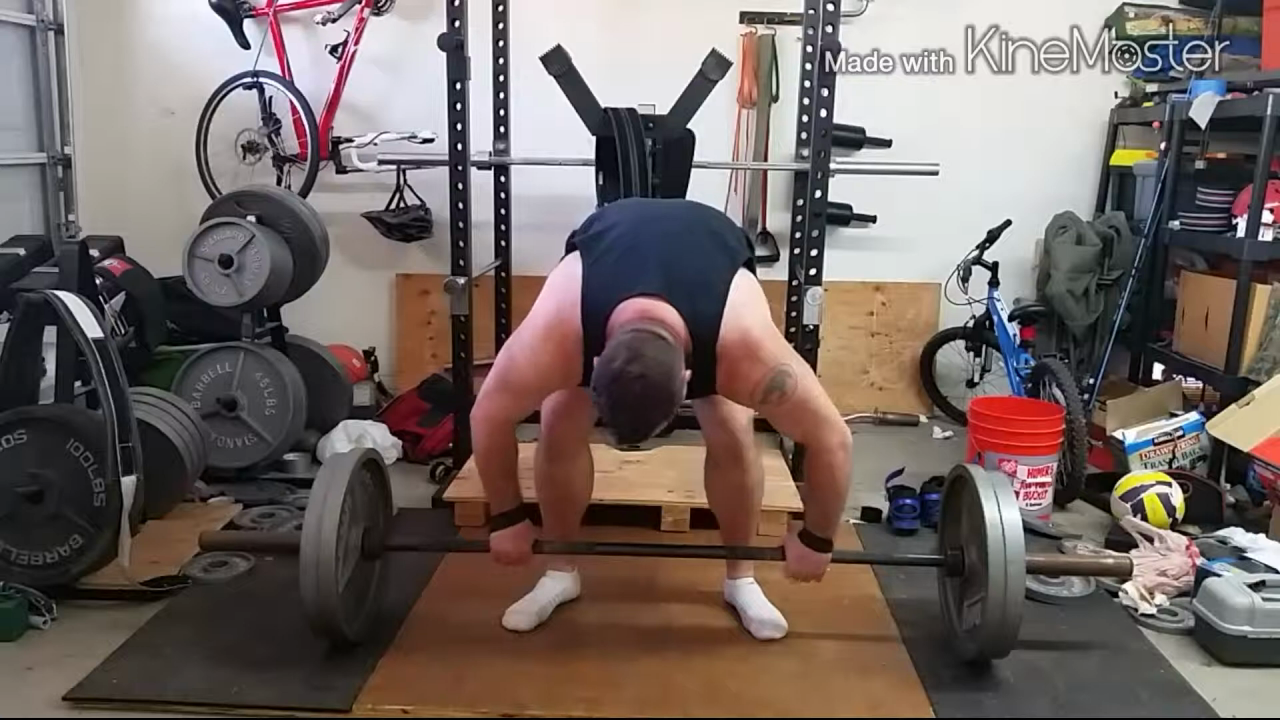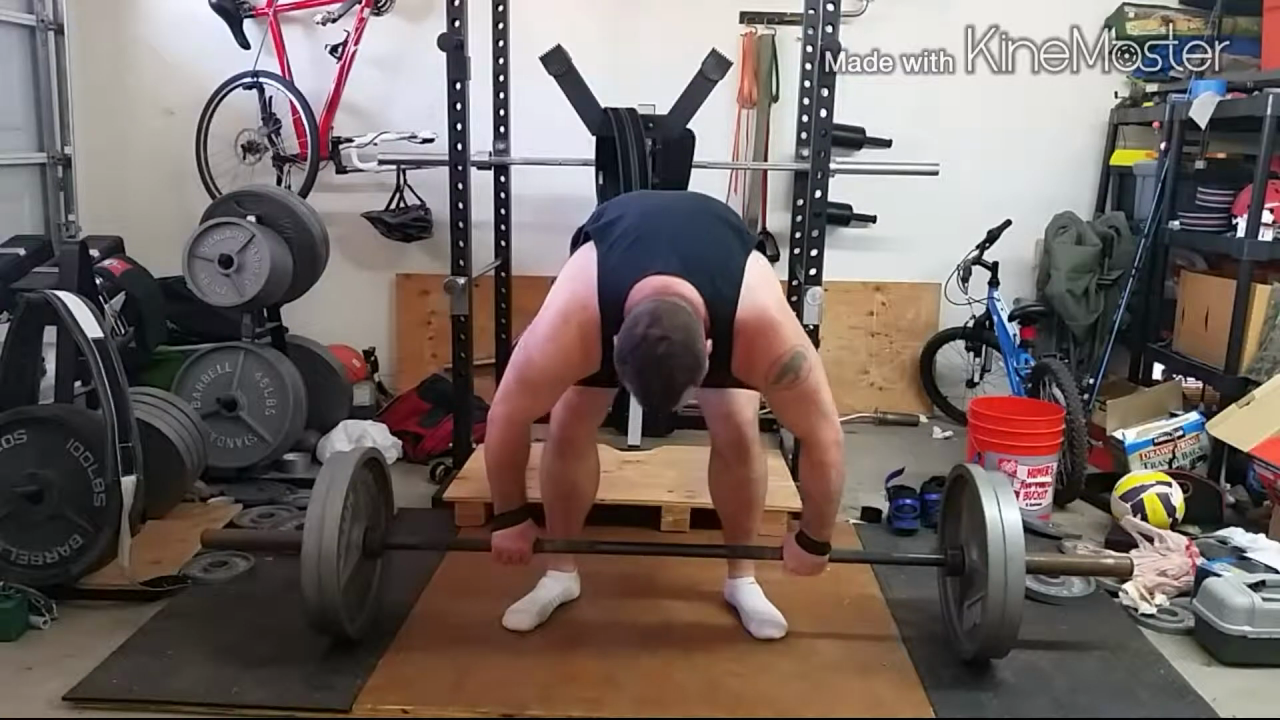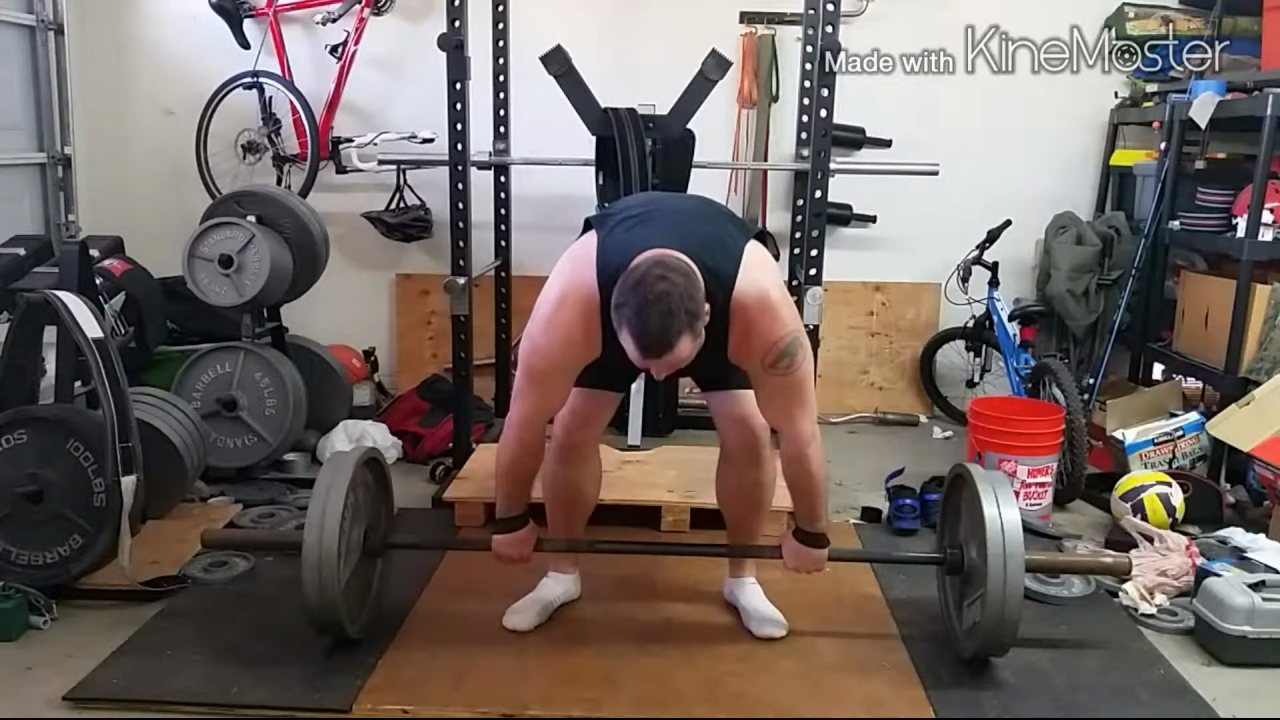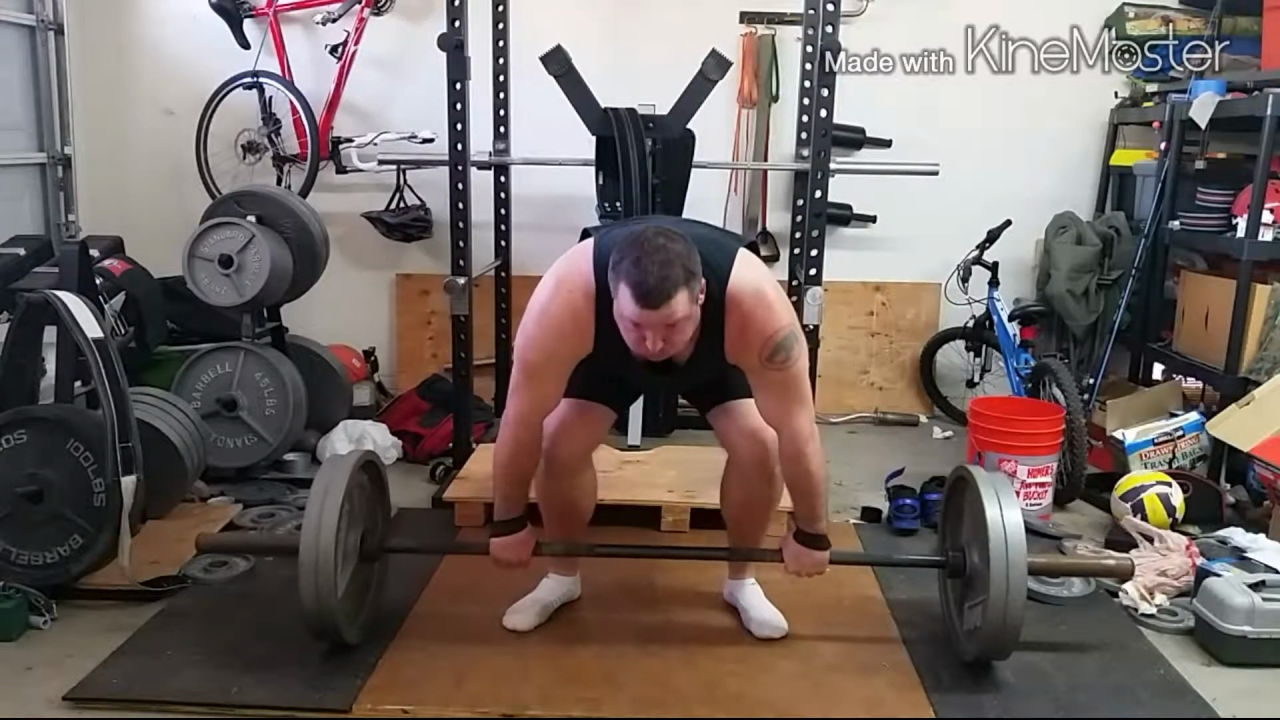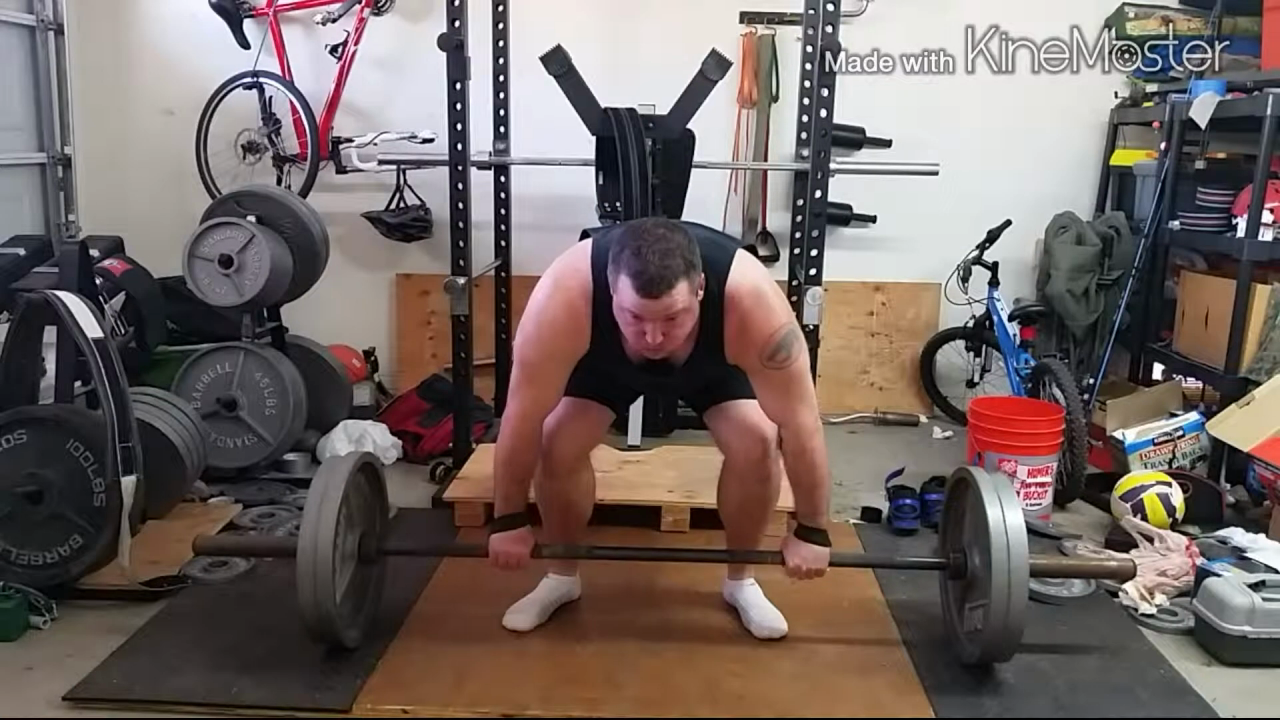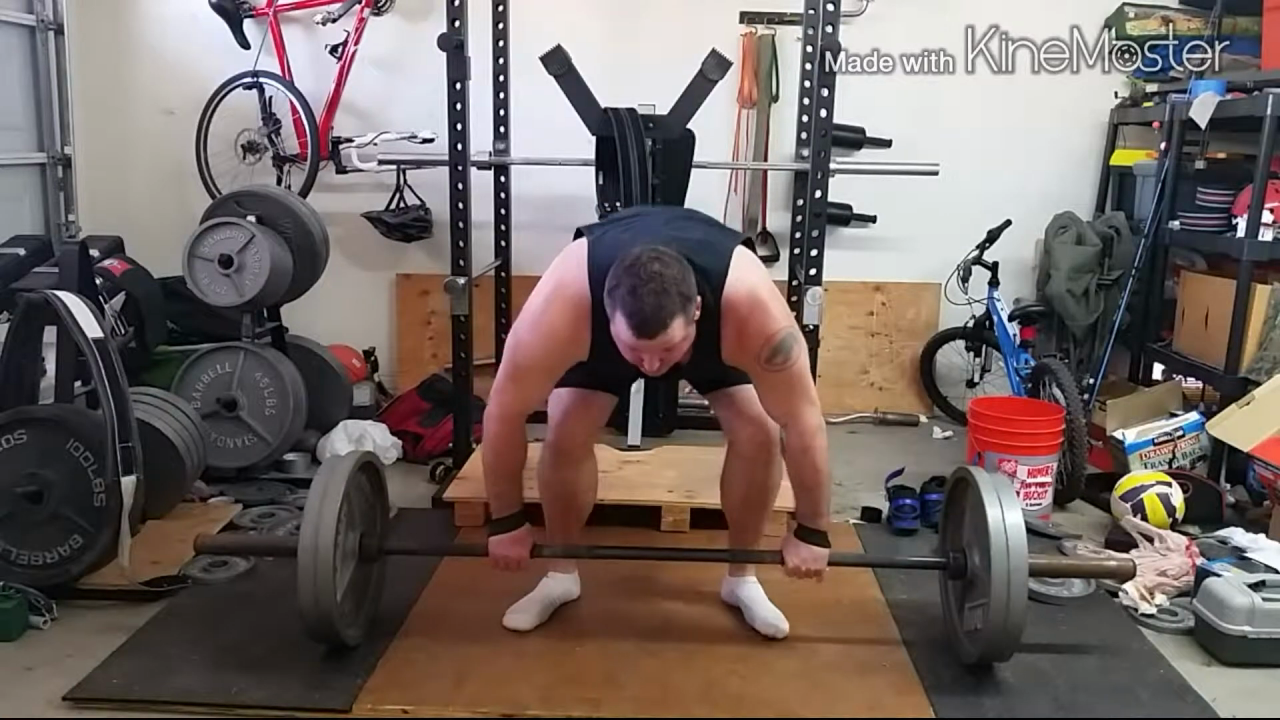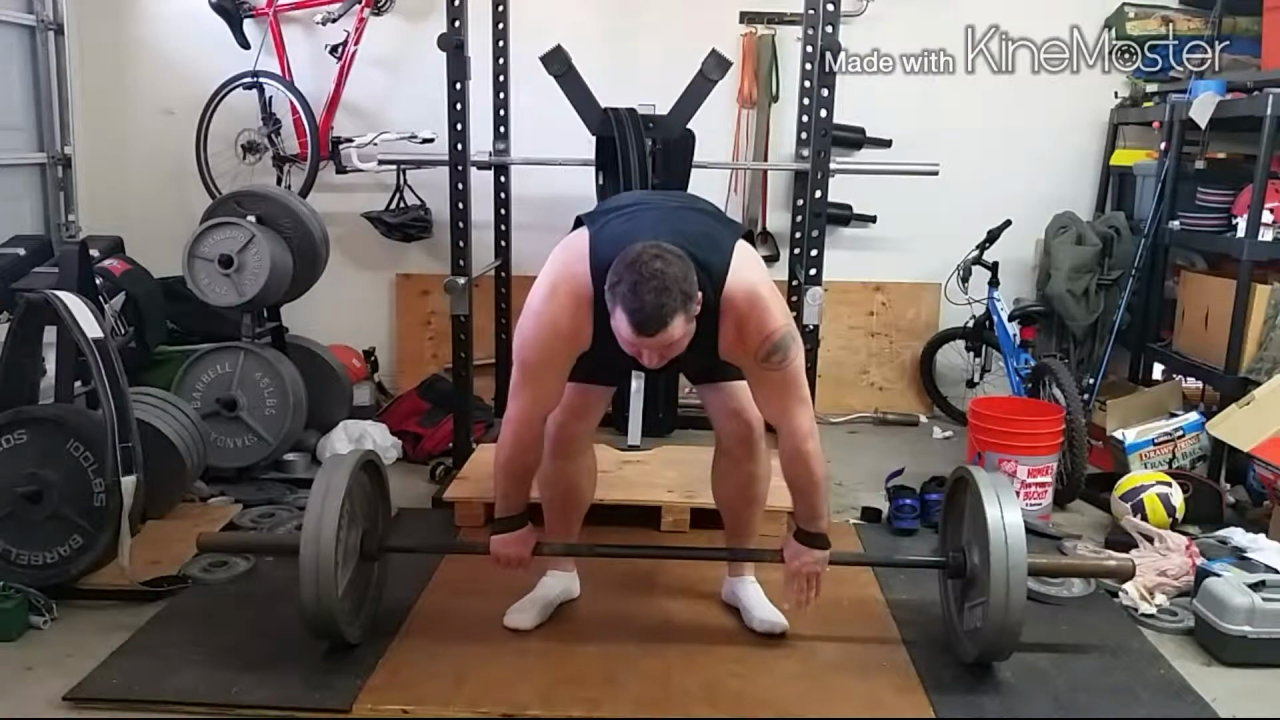
dt=0.4s
person 1, frame 1
left shoulder: (746, 349)
right shoulder: (554, 339)
left elbow: (831, 438)
right elbow: (489, 415)
left wrist: (816, 540)
right wrist: (507, 518)
left knee: (732, 437)
right knee: (558, 429)
left ankle: (740, 577)
right ankle: (560, 571)
person 1, frame 2
left shoulder: (763, 330)
right shoulder: (571, 326)
left elbow: (823, 435)
right elbow: (506, 417)
left wrist: (813, 540)
right wrist: (510, 517)
left knee: (737, 433)
right knee: (568, 427)
left ankle: (741, 576)
right ankle: (561, 572)
person 1, frame 3
left shoulder: (760, 309)
right shoulder: (570, 307)
left elbow: (798, 430)
right elbow: (526, 421)
left wrist: (810, 532)
right wrist: (510, 521)
left knee: (749, 436)
right knee: (572, 432)
left ankle: (742, 576)
right ankle: (562, 572)
person 1, frame 4
left shoulder: (755, 303)
right shoulder: (566, 299)
left elbow: (796, 429)
right elbow: (523, 418)
left wrist: (810, 534)
right wrist: (508, 523)
left knee: (760, 449)
right knee: (560, 446)
left ankle: (741, 579)
right ankle: (562, 575)
person 1, frame 5
left shoulder: (752, 303)
right shoulder: (565, 298)
left elbow: (800, 424)
right elbow: (523, 417)
left wrist: (811, 531)
right wrist: (508, 521)
left knee: (757, 449)
right knee: (557, 447)
left ankle: (740, 579)
right ankle: (561, 575)
person 1, frame 6
left shoulder: (751, 309)
right shoulder: (562, 309)
left elbow: (803, 422)
right elbow: (503, 412)
left wrist: (811, 532)
right wrist: (506, 522)
left knee: (759, 432)
right knee: (566, 436)
left ankle: (741, 577)
right ankle: (562, 573)
person 1, frame 7
left shoulder: (749, 304)
right shoulder: (563, 297)
left elbow: (795, 423)
right elbow: (526, 415)
left wrist: (810, 534)
right wrist: (510, 520)
left hip: (713, 272)
left knee: (743, 428)
right knee: (565, 427)
left ankle: (740, 576)
right ankle: (560, 571)
